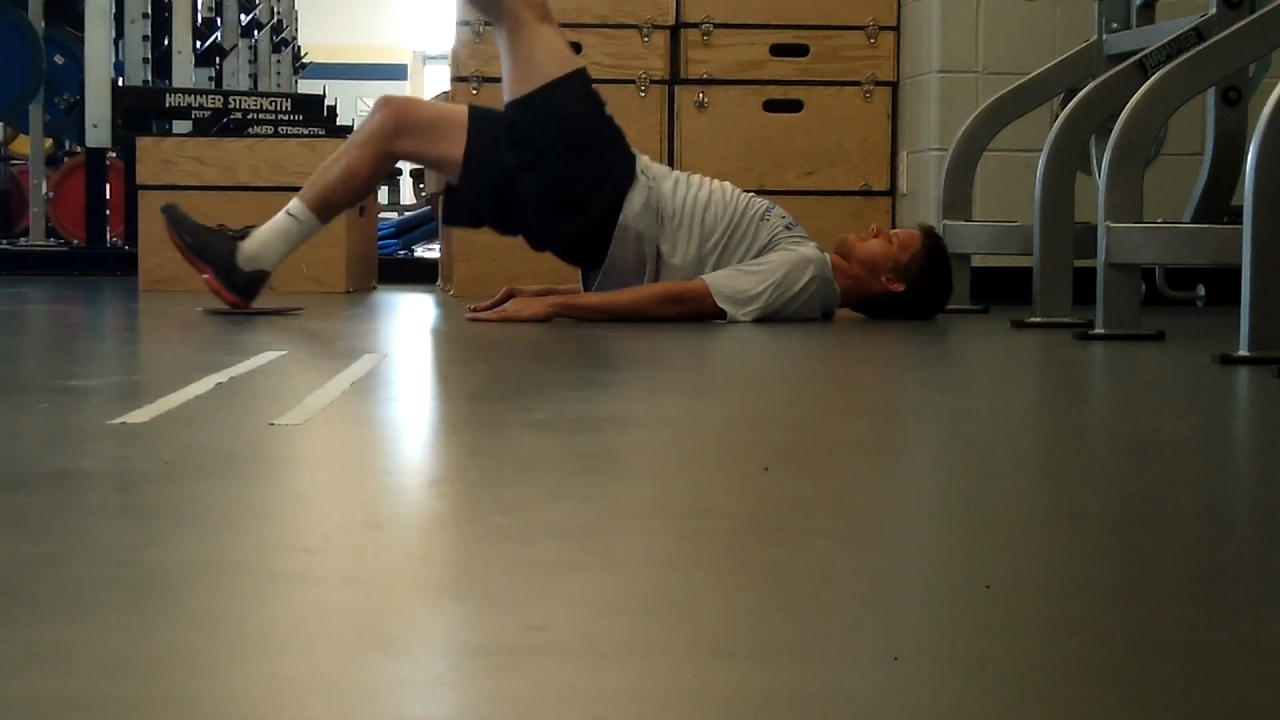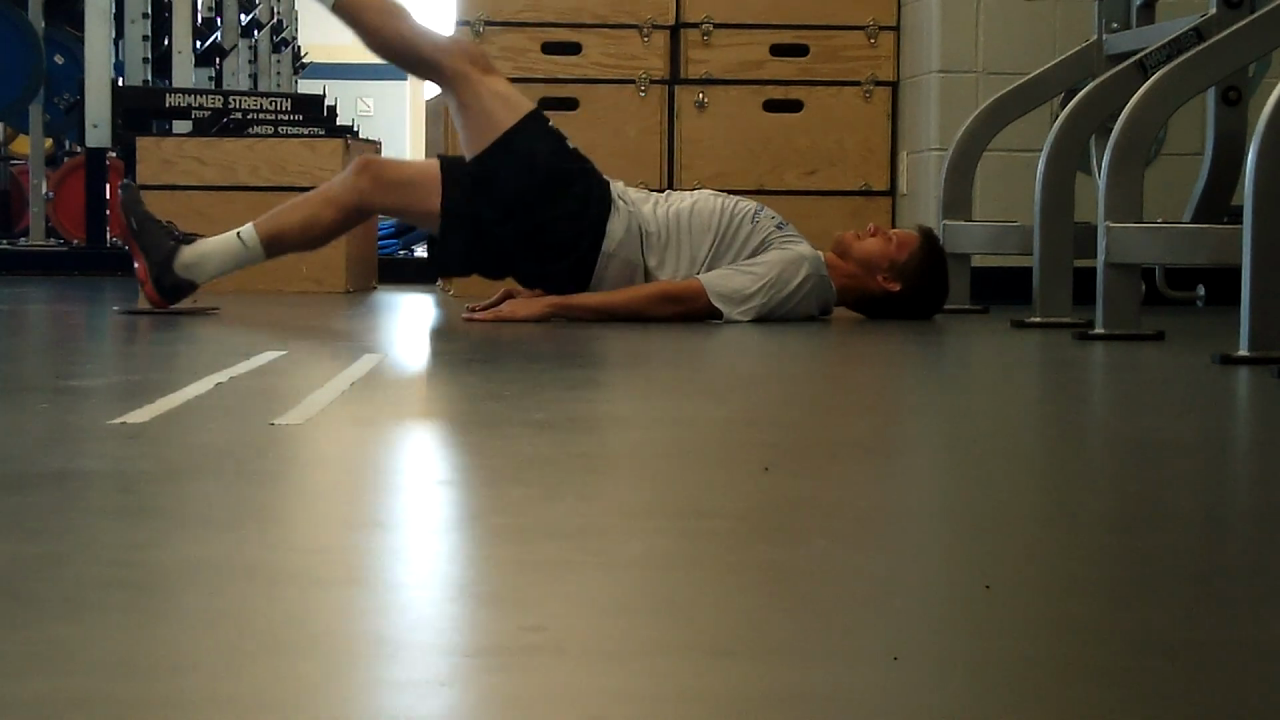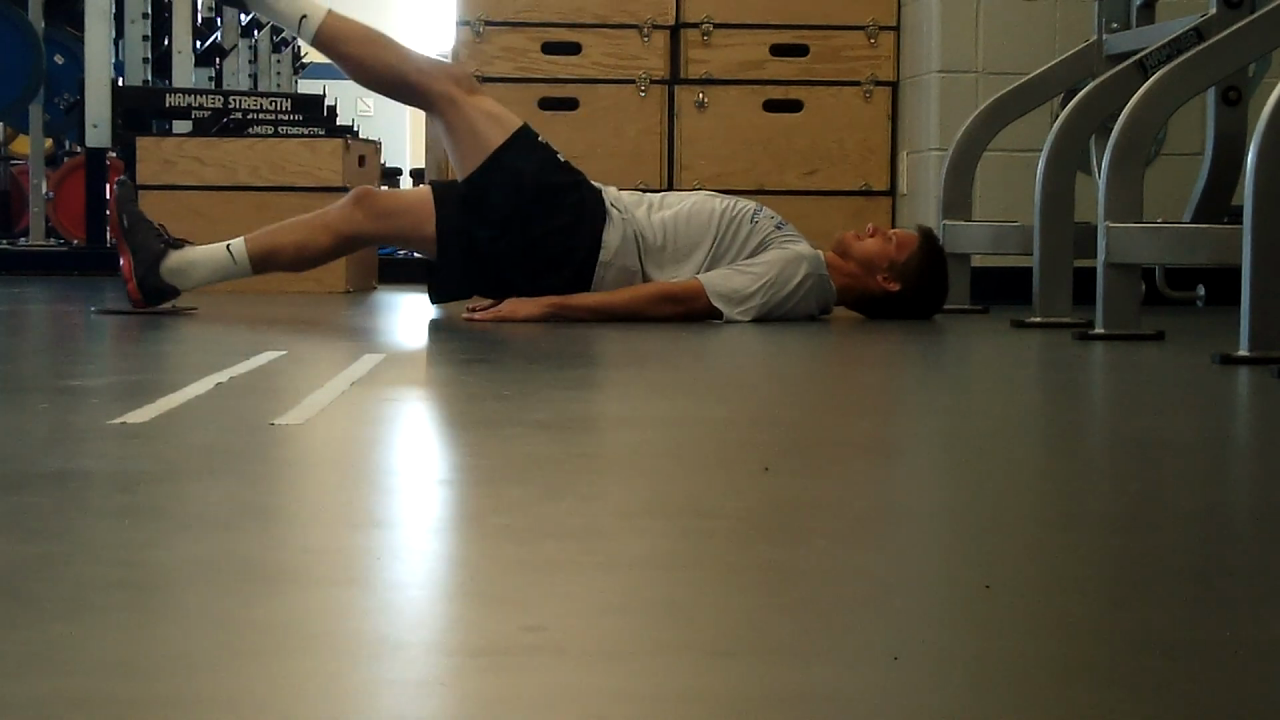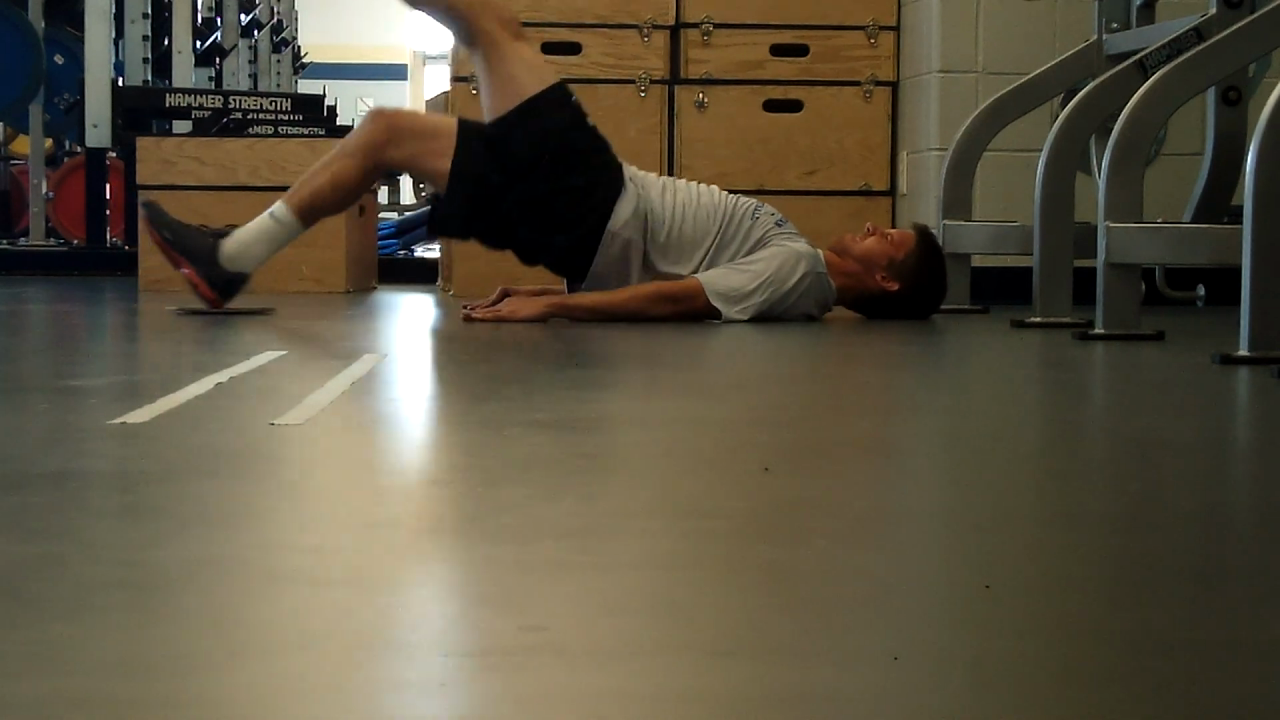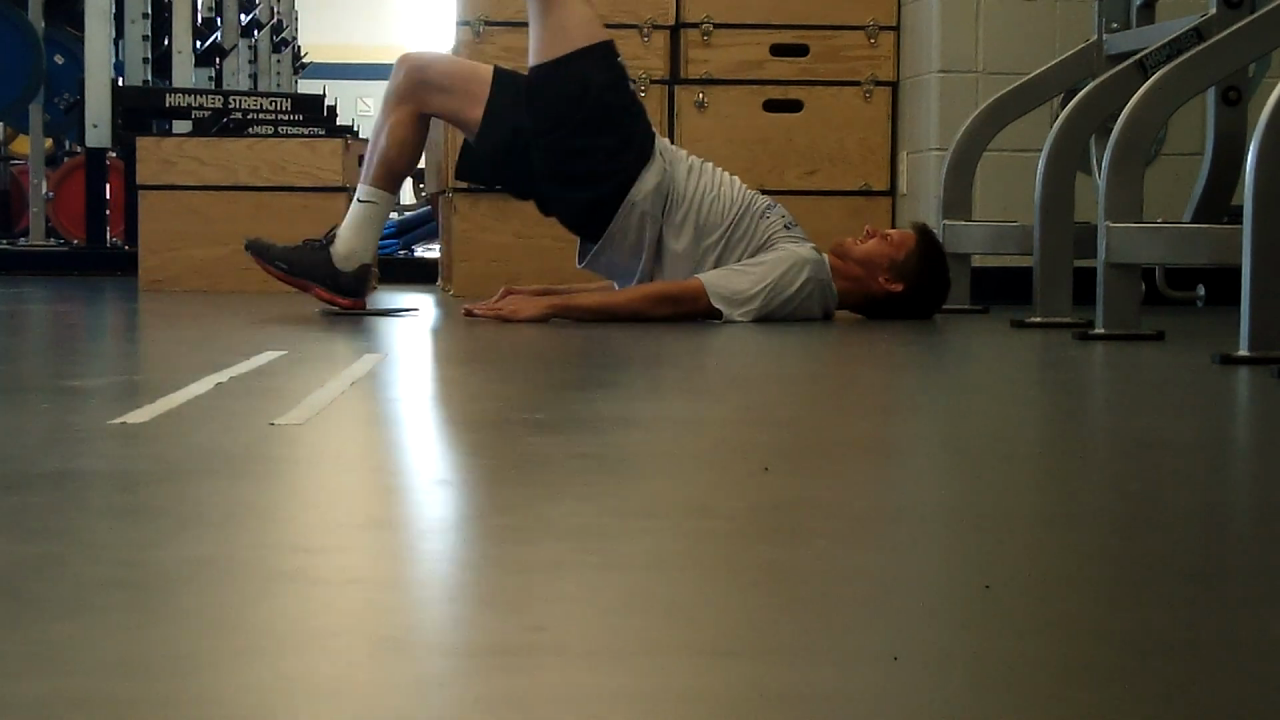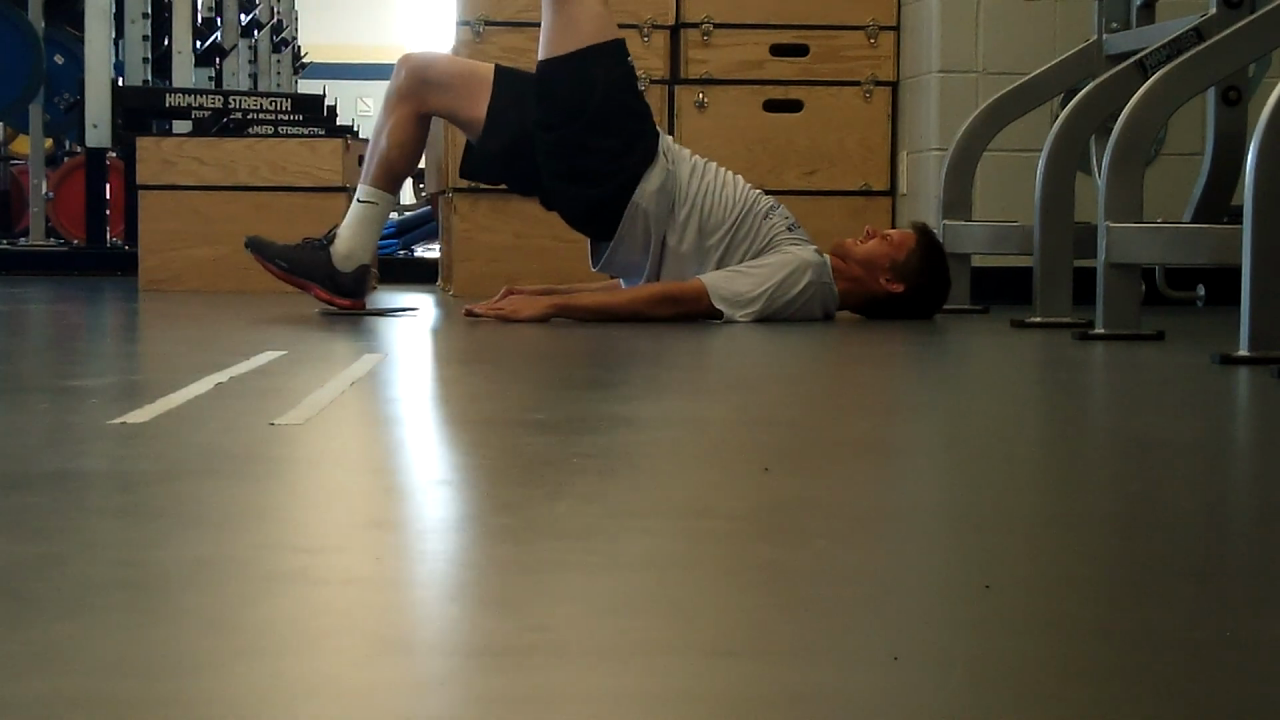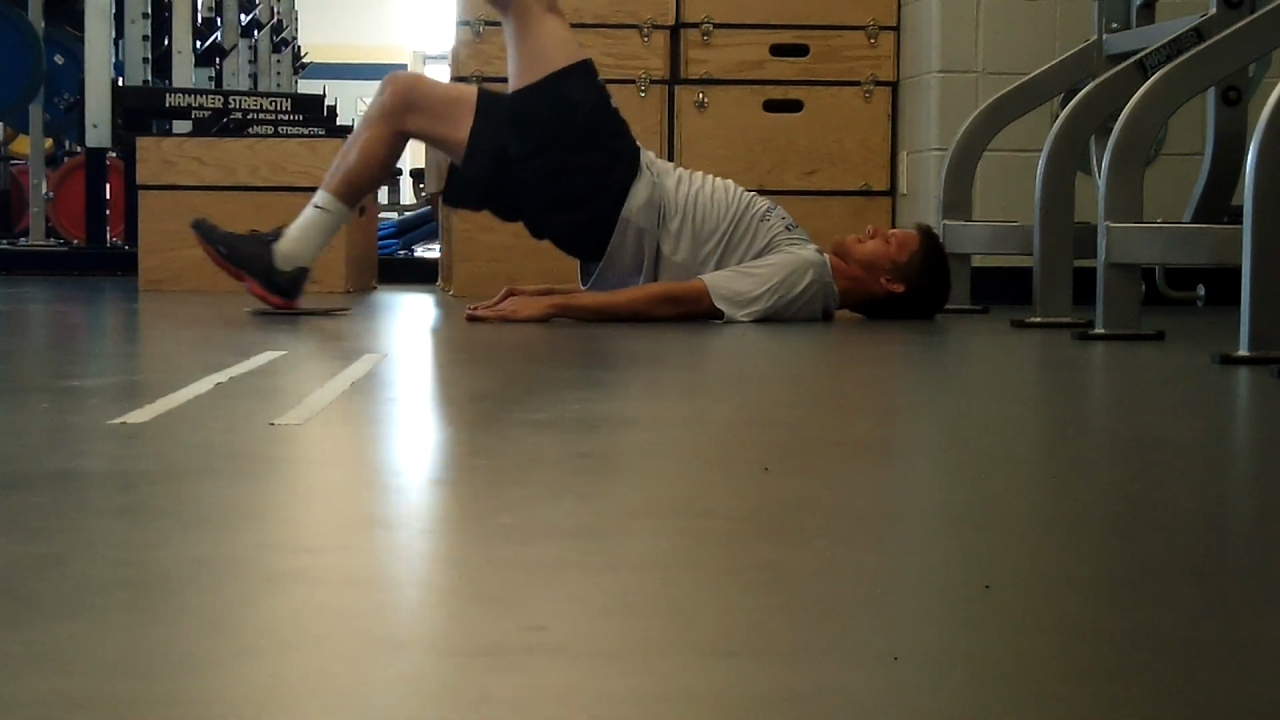
dt=0.3s
person 1, frame 1
left shoulder: (804, 275)
right shoulder: (800, 266)
left elbow: (684, 300)
left wrist: (553, 305)
right wrist: (559, 289)
left hip: (604, 202)
right hip: (612, 213)
right knee: (393, 116)
right ankle: (251, 259)
person 1, frame 2
left shoulder: (800, 273)
right shoulder: (794, 266)
left elbow: (677, 298)
left wrist: (549, 306)
right wrist: (545, 285)
left hip: (588, 232)
right hip: (592, 229)
right knee: (370, 178)
right ankle: (186, 265)
person 1, frame 3
left shoulder: (801, 273)
right shoulder: (795, 264)
left elbow: (677, 299)
left wrist: (549, 305)
left hip: (581, 244)
right hip: (588, 234)
left knee: (448, 87)
right knee: (366, 208)
right ankle: (170, 270)
person 1, frame 4
left shoulder: (799, 272)
right shoulder: (795, 267)
left elbow: (677, 299)
left wrist: (550, 306)
right wrist: (546, 283)
left hip: (596, 214)
right hip: (598, 217)
right knee: (384, 130)
right ankle: (231, 259)
person 1, frame 5
left shoulder: (800, 275)
right shoulder: (797, 268)
left elbow: (678, 301)
left wrist: (553, 305)
right hip: (614, 178)
right knee: (414, 78)
right ankle: (349, 258)
person 1, frame 6
left shoulder: (803, 277)
right shoulder: (799, 267)
left elbow: (680, 301)
left wrist: (555, 306)
right knee: (415, 78)
right ankle: (349, 258)
person 1, frame 7
left shoulder: (804, 277)
right shoulder: (799, 264)
left elbow: (681, 300)
left wrist: (554, 305)
right wrist: (556, 289)
left hip: (607, 194)
right hip: (617, 205)
right knee: (403, 95)
right ankle: (288, 258)
